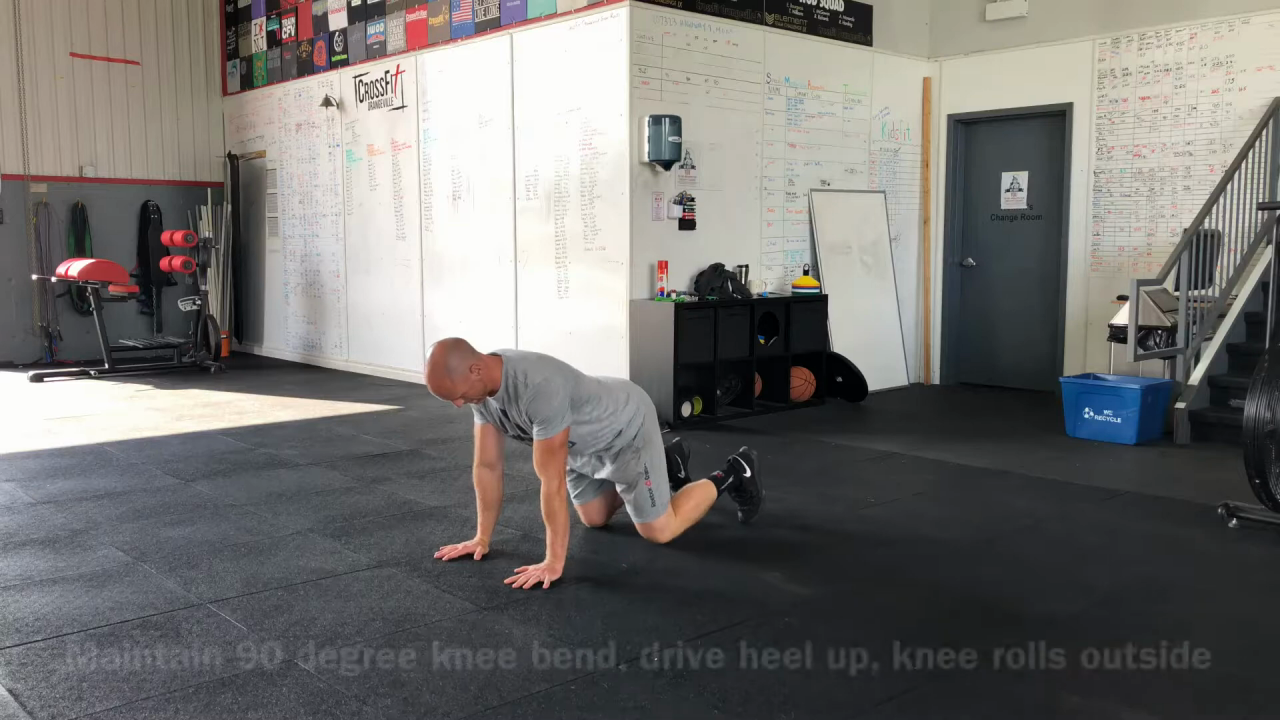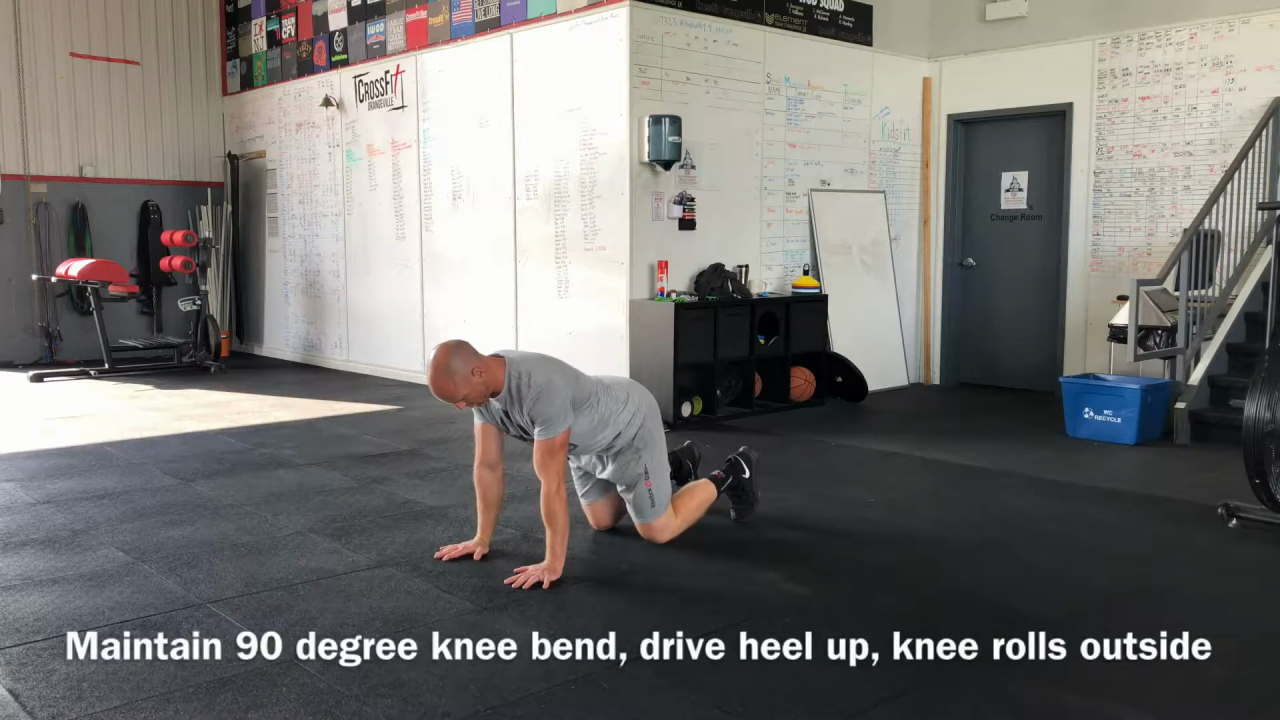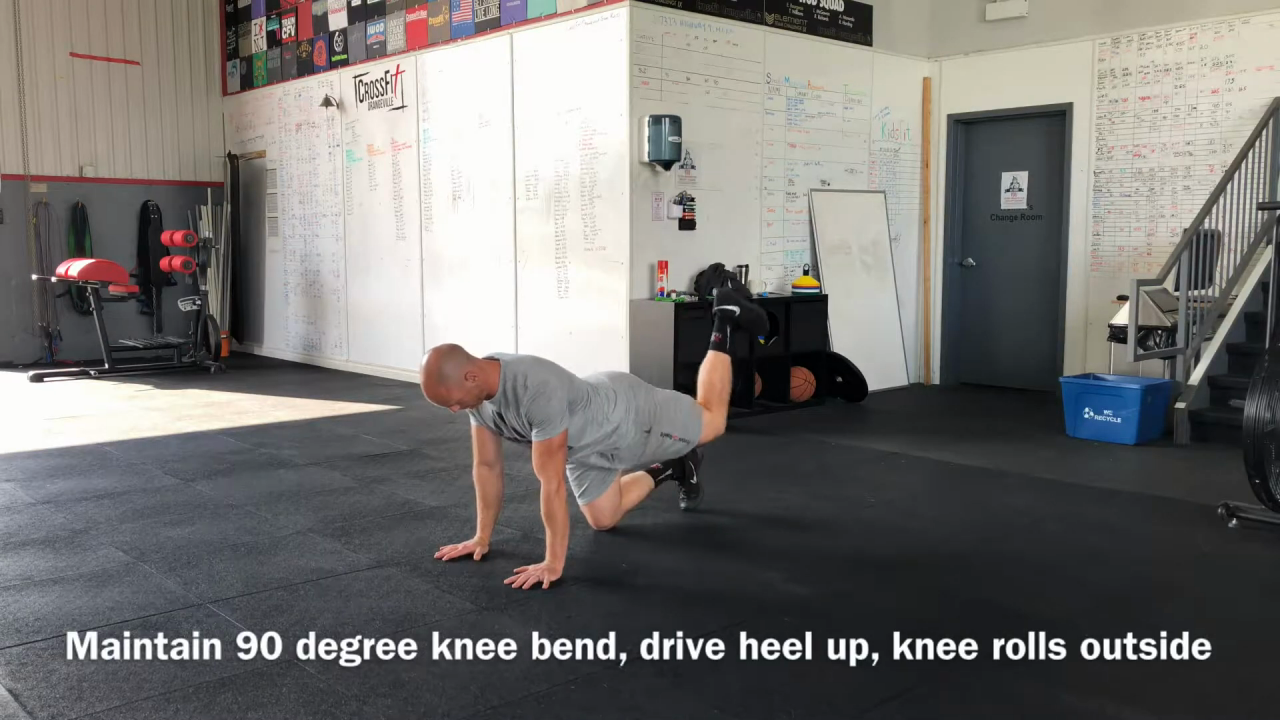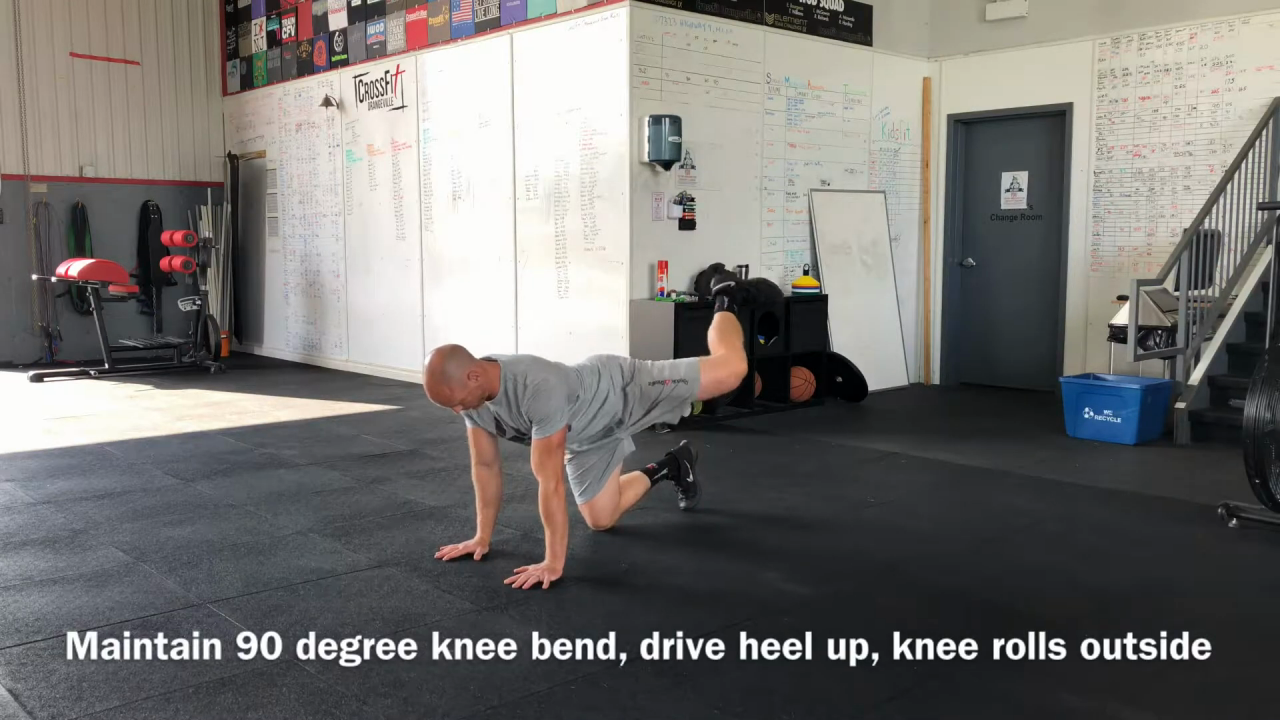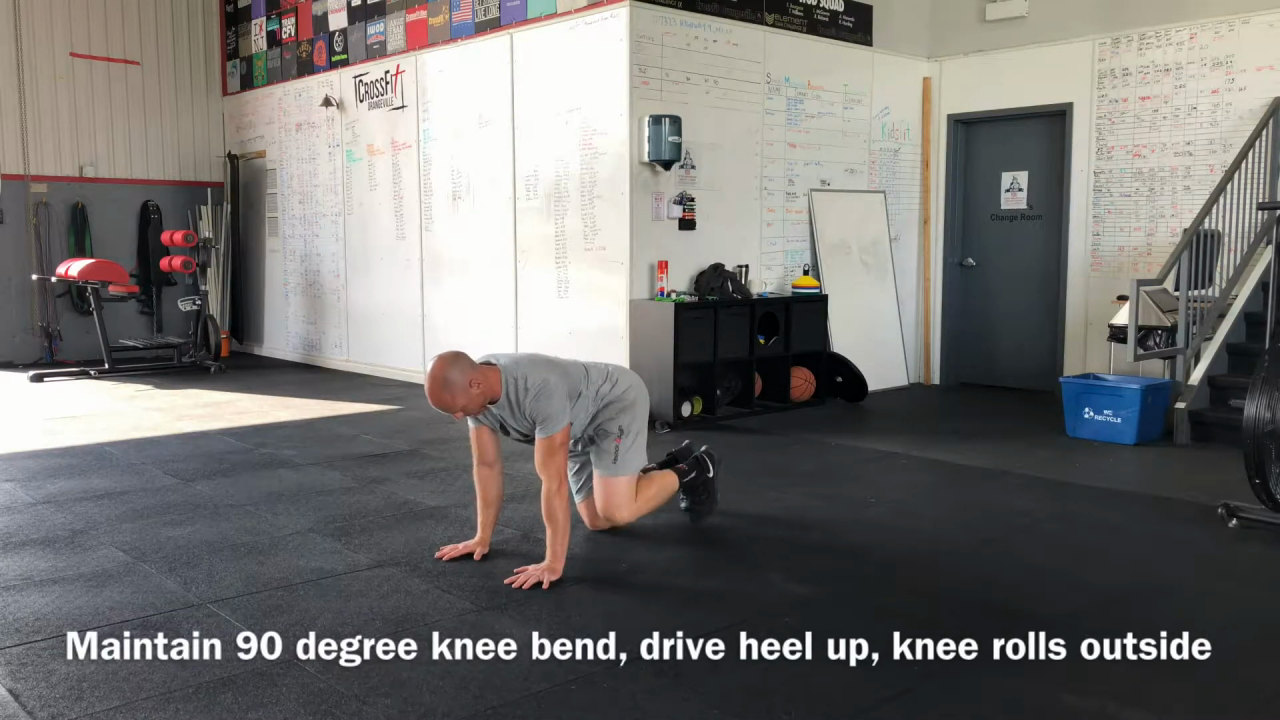
dt=1s
person 1, frame 1
left shoulder: (539, 388)
right shoulder: (481, 384)
left elbow: (552, 480)
right elbow: (488, 466)
left wrist: (554, 561)
right wrist: (482, 538)
left hip: (626, 427)
right hip: (586, 440)
left knee: (658, 530)
right knee: (594, 520)
left ankle: (732, 474)
right ankle: (666, 464)
person 1, frame 2
left shoulder: (541, 389)
right shoulder: (482, 386)
left elbow: (552, 481)
right elbow: (488, 466)
left wrist: (554, 563)
right wrist: (482, 539)
left hip: (629, 425)
right hip: (589, 440)
left knee: (658, 531)
right knee: (603, 523)
left ankle: (731, 475)
right ankle: (675, 466)
person 1, frame 3
left shoulder: (537, 390)
right shoulder: (476, 390)
left elbow: (552, 482)
right elbow: (487, 467)
left wrist: (554, 563)
right wrist: (482, 538)
left hip: (626, 416)
left knee: (711, 421)
right knee: (604, 520)
left ankle: (725, 320)
right ankle: (669, 469)
person 1, frame 4
left shoulder: (538, 389)
right shoulder: (471, 394)
left elbow: (550, 481)
right elbow: (485, 467)
left wrist: (553, 562)
right wrist: (482, 537)
left hip: (619, 389)
left knee: (731, 370)
right knee: (601, 520)
left ankle: (725, 302)
right ankle: (666, 469)
person 1, frame 5
left shoulder: (539, 390)
right shoulder: (473, 390)
left elbow: (553, 479)
right elbow: (487, 465)
left wrist: (554, 563)
right wrist: (482, 538)
left hip: (615, 399)
right hip: (582, 427)
left knee: (616, 513)
right knee: (597, 521)
left ankle: (693, 470)
right ankle: (671, 465)
